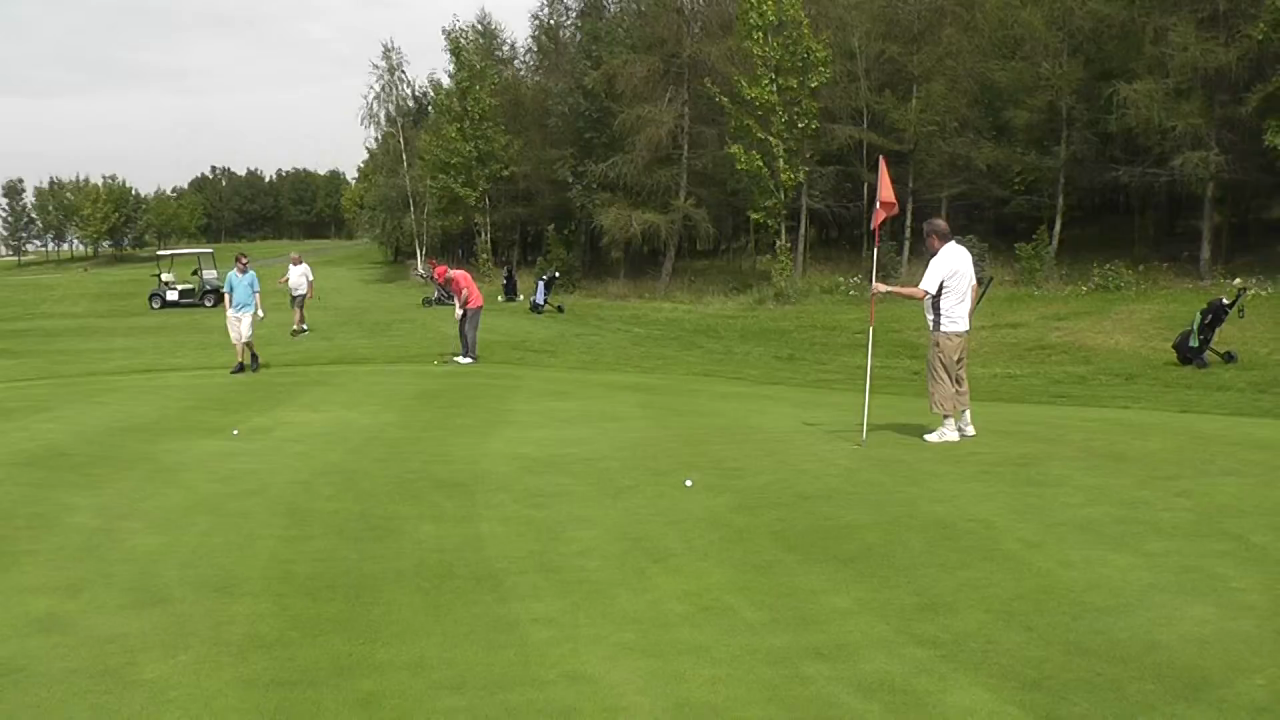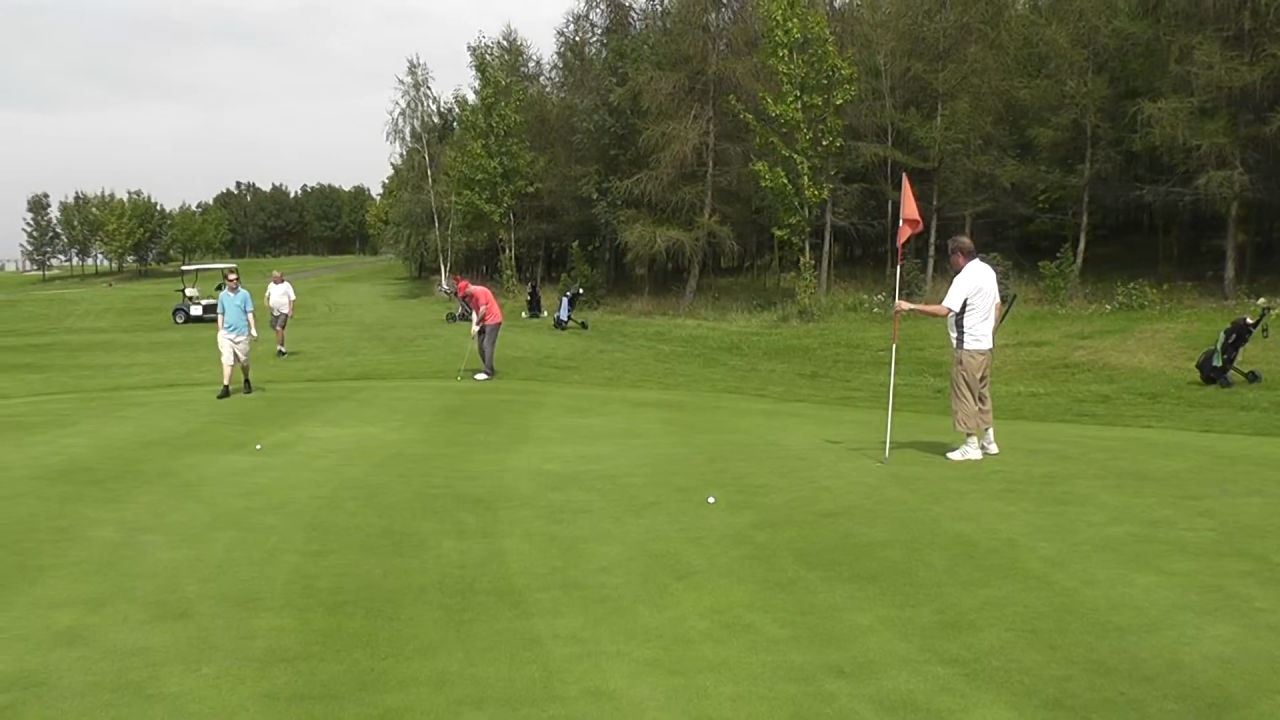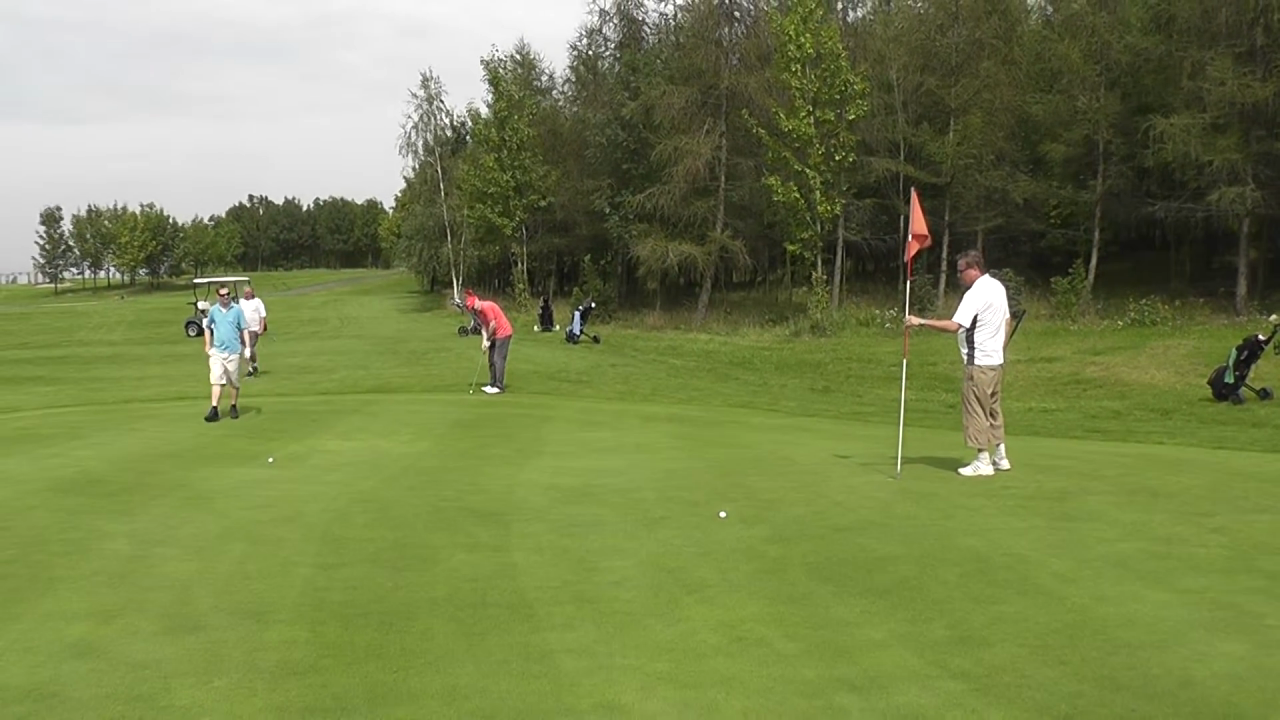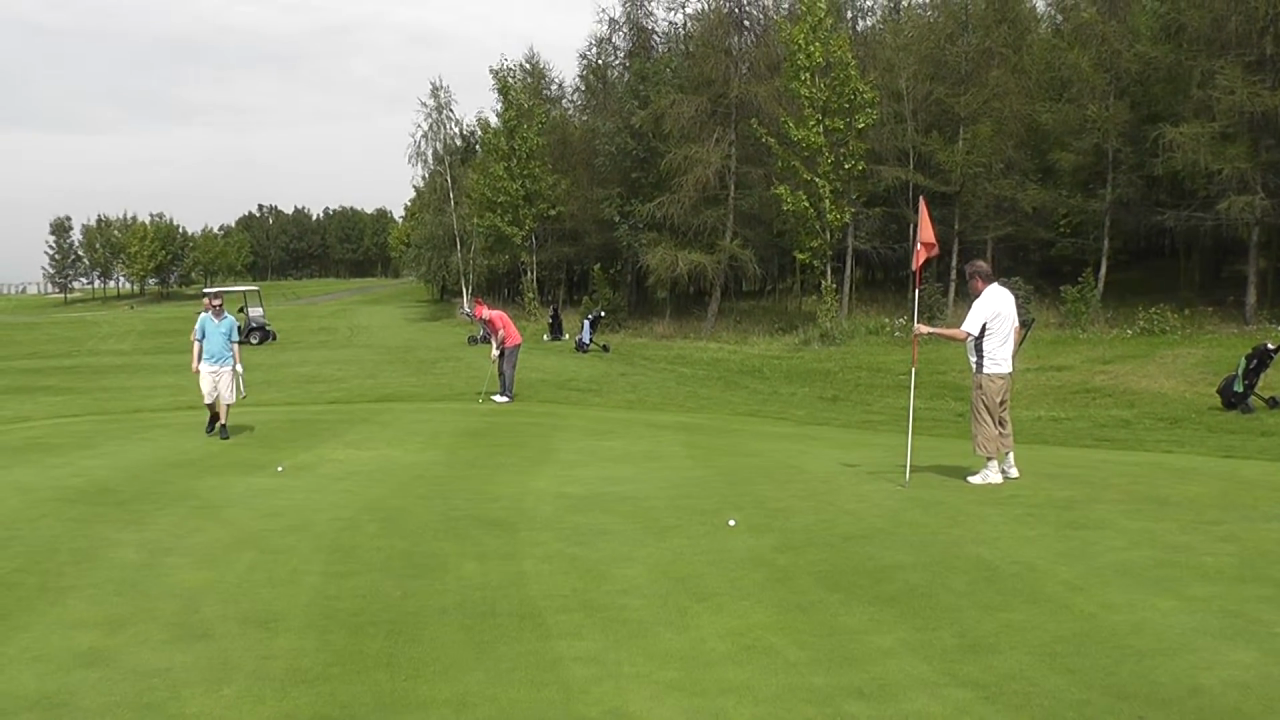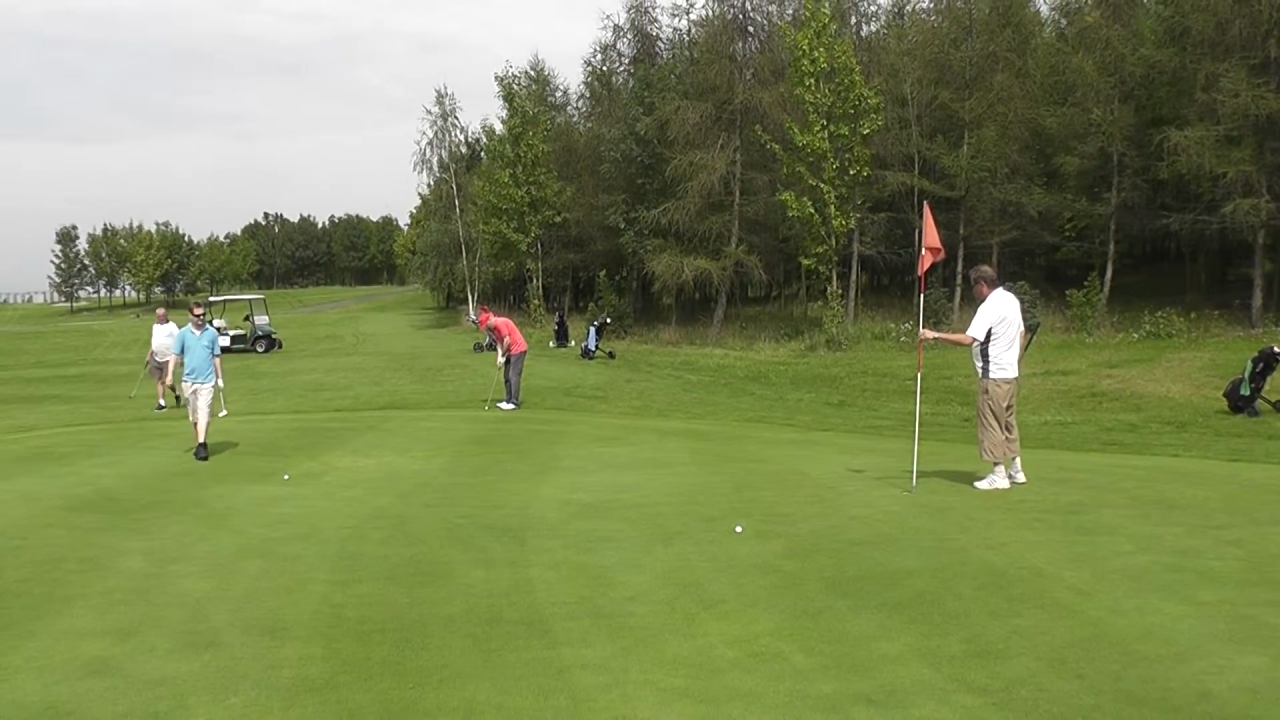
dt=1s
person 1, frame 1
left shoulder: (941, 260)
right shoulder: (963, 253)
left elbow: (920, 292)
right elbow: (973, 287)
left wrist: (887, 289)
left hip: (945, 328)
right hip: (961, 326)
left knee: (941, 376)
right knee: (958, 375)
left ankle: (948, 428)
right ankle: (965, 423)
person 1, frame 2
left shoulder: (965, 278)
right shoulder: (987, 271)
left elbow: (944, 310)
right elbow: (996, 304)
left wrist: (911, 307)
left hip: (968, 346)
right hip: (984, 344)
left knee: (965, 395)
right knee: (981, 393)
left ankle: (972, 446)
right ankle: (988, 441)
person 1, frame 3
left shoulder: (976, 294)
right shoulder: (997, 287)
left elbow: (954, 326)
right elbow: (1006, 320)
left wrist: (921, 322)
left hip: (979, 362)
right hip: (995, 360)
left knee: (976, 411)
right knee: (993, 409)
left ankle: (983, 461)
right ankle: (1000, 456)
person 1, frame 4
left shoulder: (984, 302)
right shoulder: (1006, 295)
left elbow: (962, 334)
right elbow: (1016, 329)
left wrist: (930, 330)
left hip: (987, 370)
right hip: (1004, 368)
left knee: (985, 419)
right knee: (1001, 417)
left ankle: (991, 469)
right ankle: (1008, 464)
person 1, frame 5
left shoulder: (989, 307)
right shoulder: (1011, 300)
left elbow: (968, 339)
right elbow: (1021, 334)
left wrist: (935, 335)
left hip: (993, 375)
right hip: (1010, 372)
left knee: (991, 424)
right knee: (1008, 422)
left ankle: (999, 475)
right ankle: (1015, 469)
